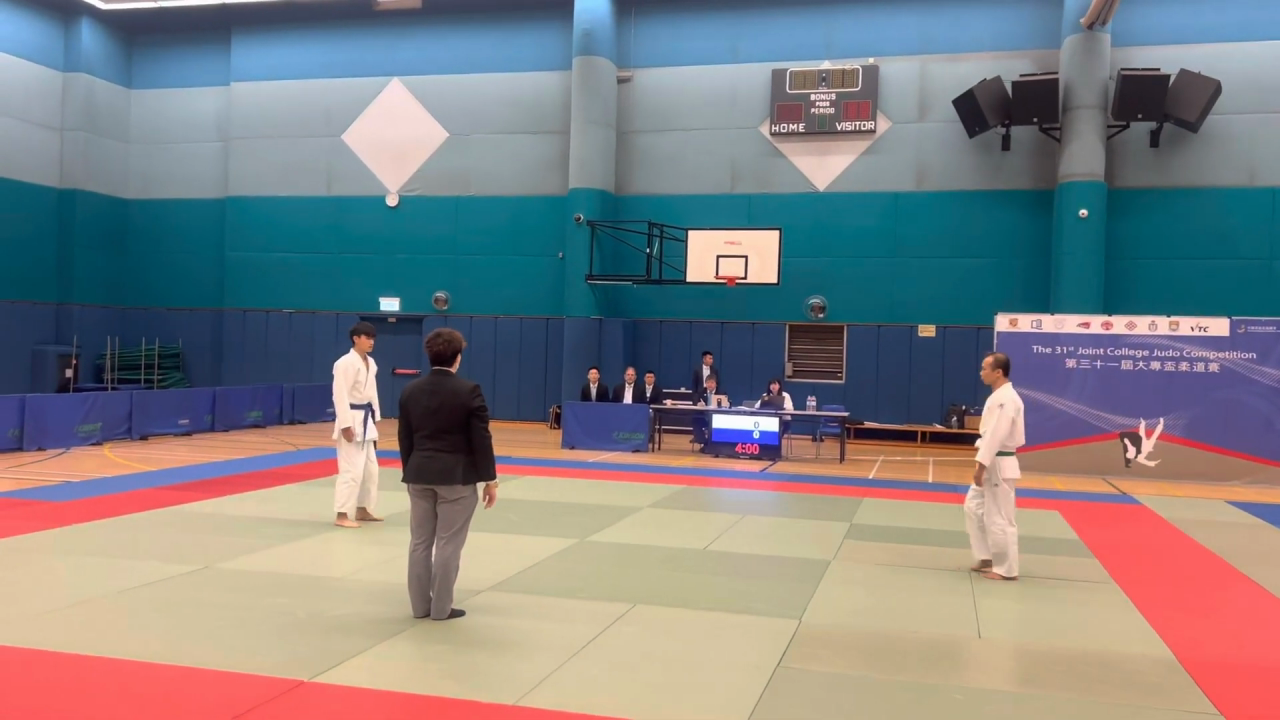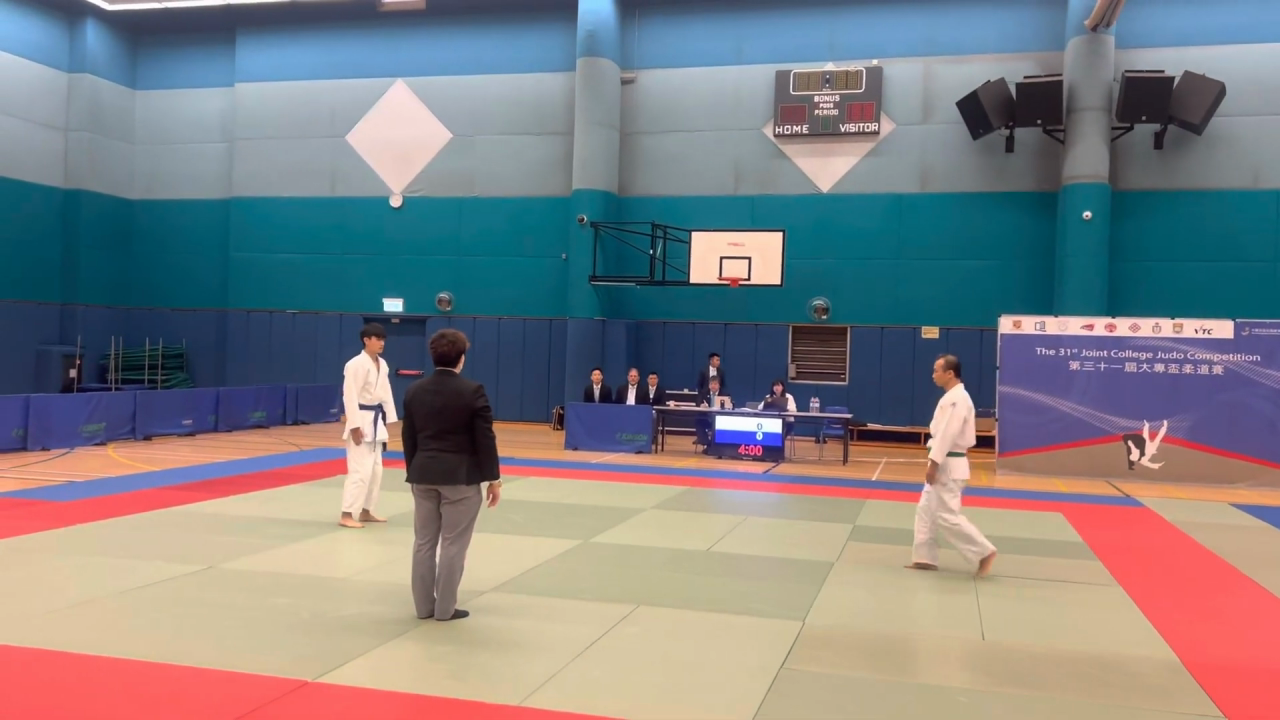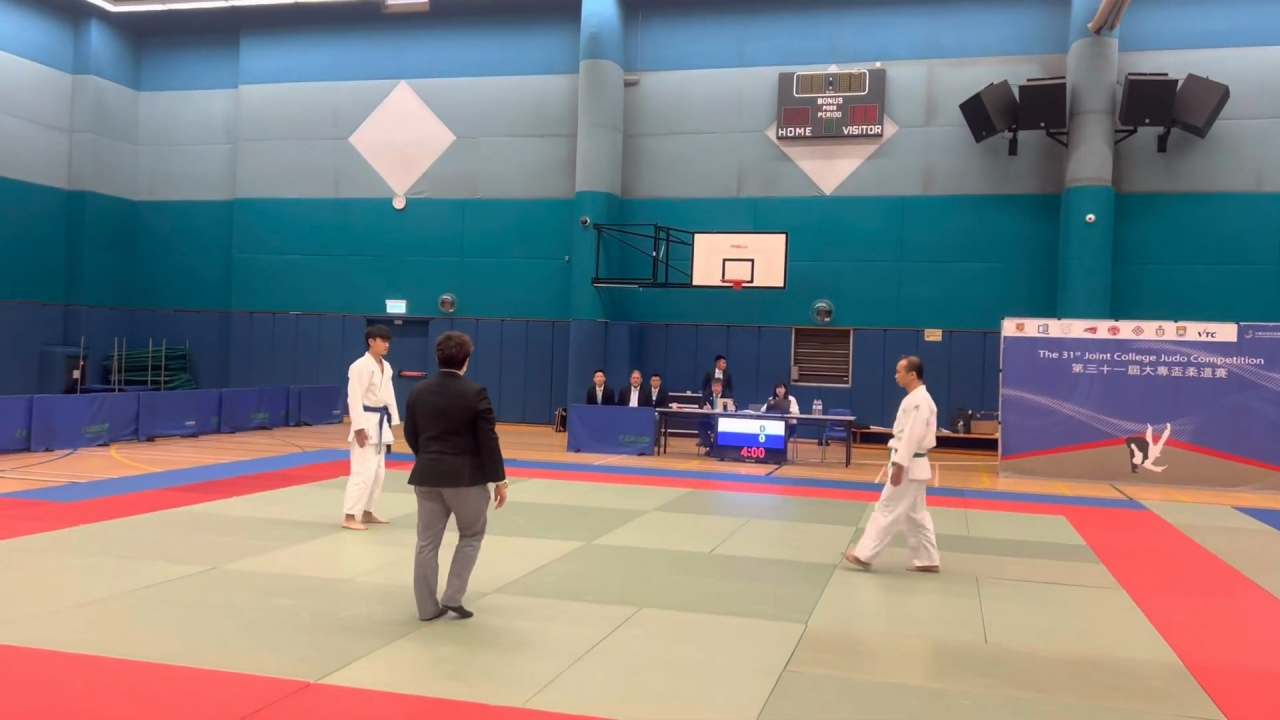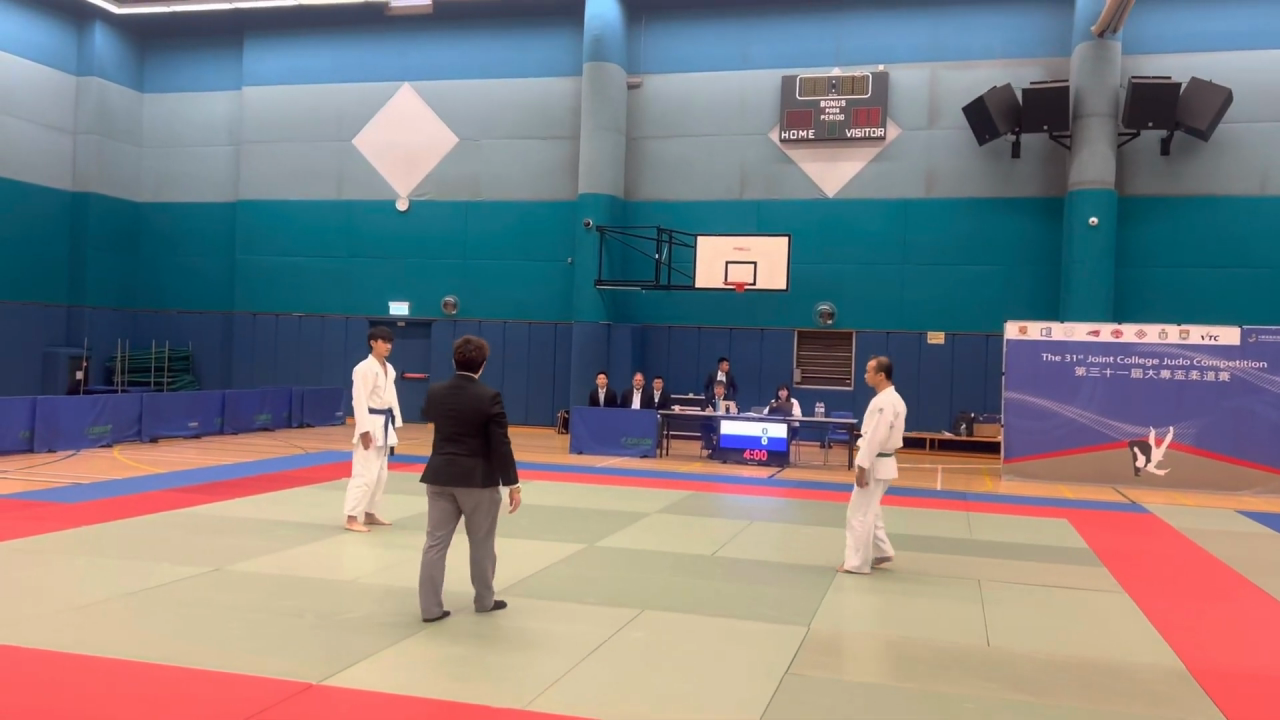
dt=0.3s
person 1, frame 1
left shoulder: (411, 390)
right shoulder: (469, 391)
left elbow: (405, 438)
right elbow: (481, 439)
left wrist: (410, 473)
right wrist: (490, 479)
left hip: (420, 475)
right hip: (457, 477)
left knee: (420, 541)
right knee: (448, 543)
left ankle: (420, 605)
right ankle: (441, 607)
person 1, frame 2
left shoulder: (414, 390)
right shoulder: (473, 391)
left elbow: (408, 437)
right elbow: (485, 439)
left wrist: (413, 472)
right wrist: (493, 478)
left hip: (424, 475)
right hip: (461, 477)
left knee: (424, 541)
right knee: (453, 544)
left ankle: (424, 606)
right ankle: (445, 608)
person 1, frame 3
left shoulder: (418, 391)
right shoulder: (475, 393)
left elbow: (410, 433)
right elbow: (488, 441)
right wrist: (499, 480)
left hip: (427, 476)
right hip: (466, 477)
left knee: (427, 542)
right knee: (471, 536)
left ankle: (427, 606)
right ankle: (453, 597)
person 1, frame 4
left shoulder: (435, 392)
right shoulder: (489, 398)
right elbow: (500, 445)
right wrist: (512, 484)
left hip: (439, 476)
right hip: (477, 479)
left knee: (435, 542)
right knee: (481, 542)
left ankle: (430, 607)
right ankle: (484, 600)
person 2, frame 1
left shoulder: (1002, 398)
right shoulder: (1003, 395)
left elbow: (994, 435)
left wrist: (981, 464)
left hip: (998, 465)
right hip: (996, 464)
left knee: (998, 518)
right knee: (975, 507)
left ankle: (1006, 568)
right ankle: (988, 557)
person 2, frame 2
left shoulder: (955, 399)
right shoulder: (955, 397)
left elbow: (947, 434)
left wrist: (933, 463)
left hip: (949, 465)
right hip: (947, 463)
left knee: (946, 515)
right knee: (926, 510)
left ankle: (983, 551)
right ankle: (925, 558)
person 2, frame 3
left shoulder: (916, 401)
right shoulder: (922, 398)
left elbow: (911, 437)
left wrist: (899, 465)
left hip: (909, 465)
right hip: (914, 464)
left knee: (887, 511)
right knee: (916, 514)
left ankle: (863, 556)
right ankle: (928, 560)
person 2, frame 4
left shoulder: (882, 402)
right shoulder: (894, 399)
left elbow: (874, 438)
left wrist: (862, 467)
left hip: (875, 464)
right hip: (883, 462)
left knee: (860, 513)
right knee: (868, 511)
left ankle: (857, 563)
right ankle: (882, 552)
person 3, frame 1
left shoulder: (370, 363)
right shoulder: (345, 363)
right elbow: (340, 396)
left wrist: (374, 418)
right wrist: (346, 425)
left hip: (366, 420)
right hip: (351, 420)
left knee: (370, 469)
right knee: (351, 470)
left ankle: (362, 510)
right ankle: (342, 515)
person 3, frame 2
left shoulder: (382, 365)
right shoulder: (356, 364)
right elbow: (350, 397)
left wrist: (387, 420)
right wrist: (355, 426)
left hip: (376, 421)
right hip: (361, 421)
left knee: (375, 470)
right knee: (360, 470)
left ankle: (365, 511)
right ankle: (347, 514)
person 3, frame 3
left shoulder: (386, 367)
right shoulder: (360, 366)
right elbow: (354, 398)
left wrist: (391, 422)
right wrist: (359, 427)
left hip: (380, 423)
right hip: (366, 422)
left knee: (377, 472)
right knee: (362, 471)
left ankle: (367, 513)
right ankle: (350, 516)
person 3, frame 4
left shoulder: (389, 369)
right shoulder: (364, 368)
right elbow: (360, 401)
left wrist: (394, 424)
right wrist: (364, 430)
left hip: (384, 425)
right hip: (371, 425)
left knee: (380, 473)
right knee: (364, 474)
left ankle: (369, 514)
right ankle: (352, 518)
